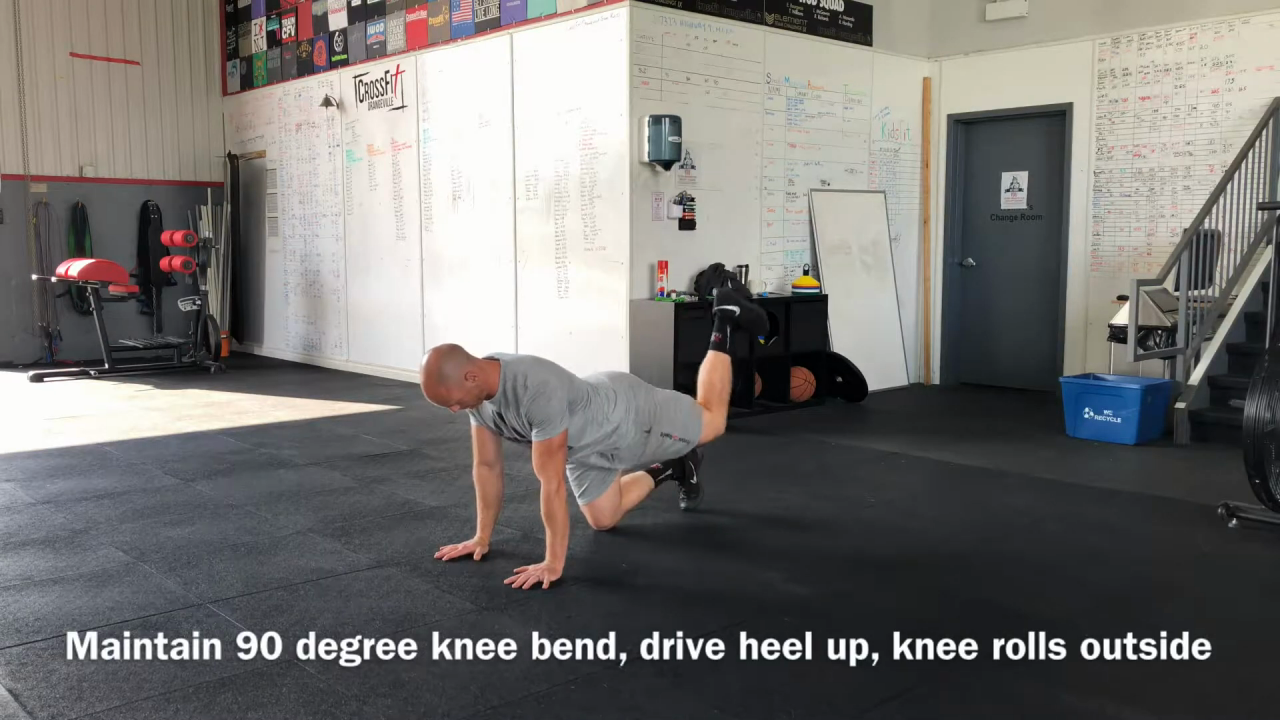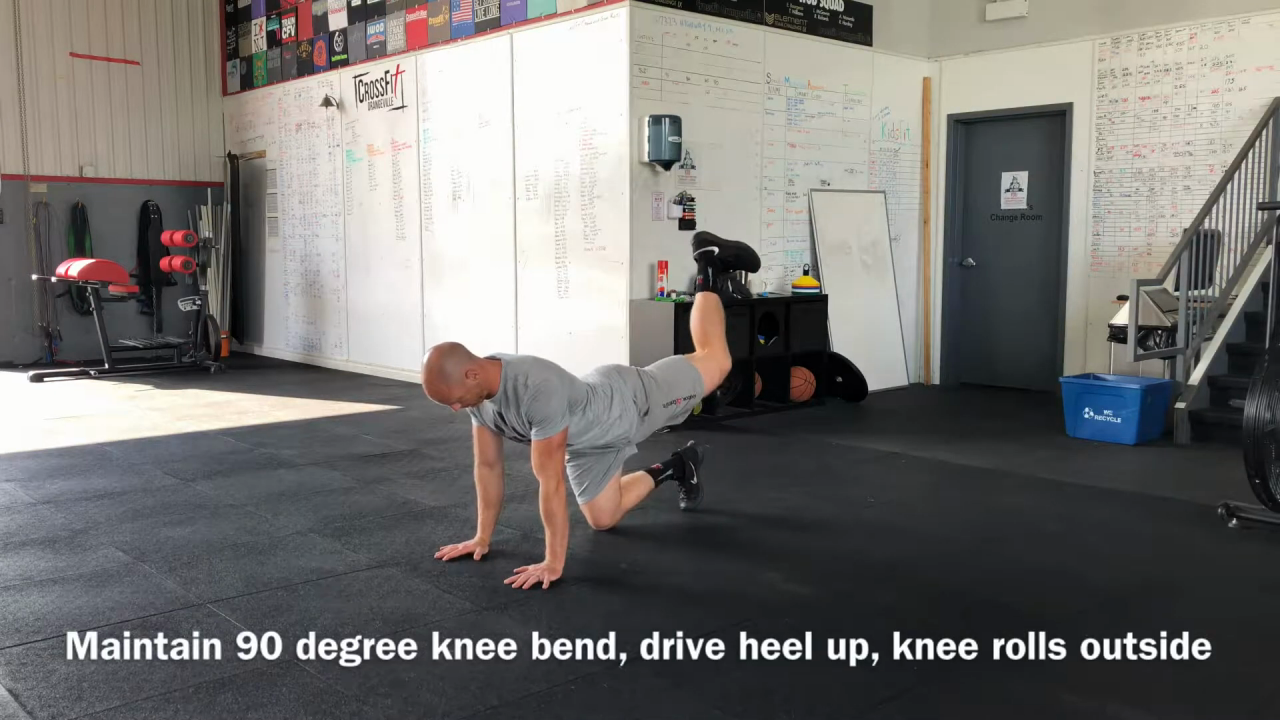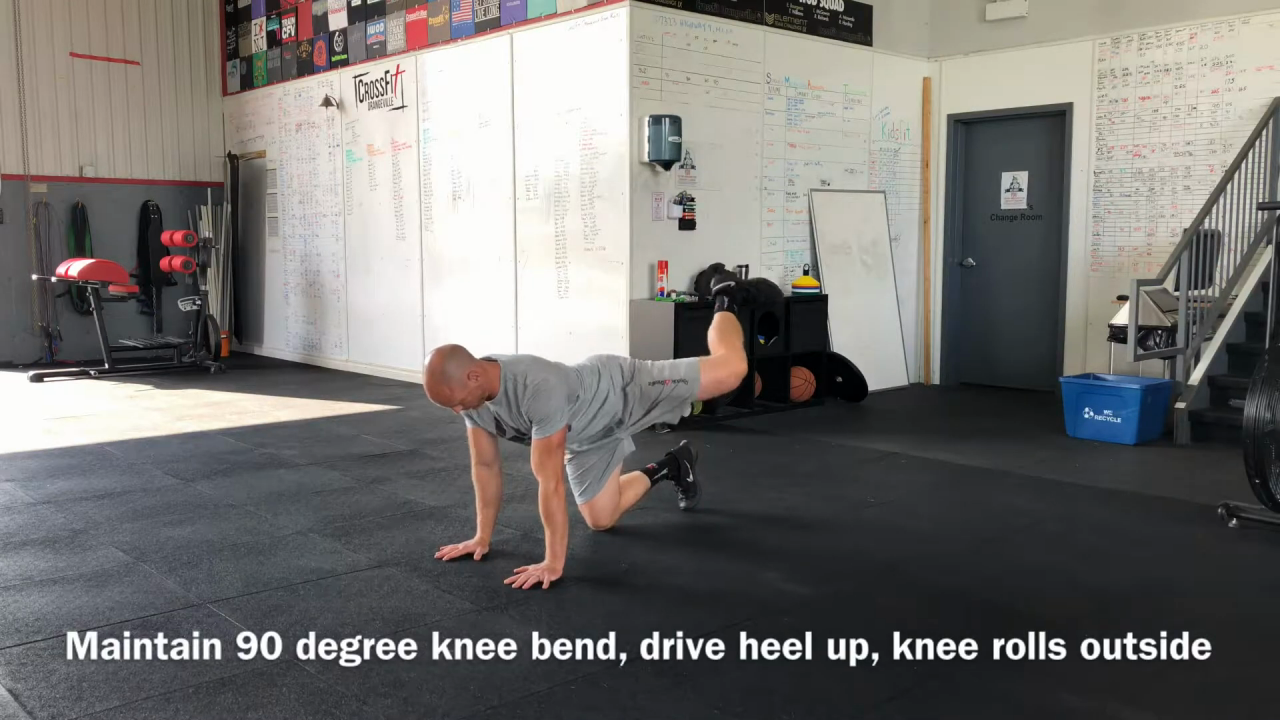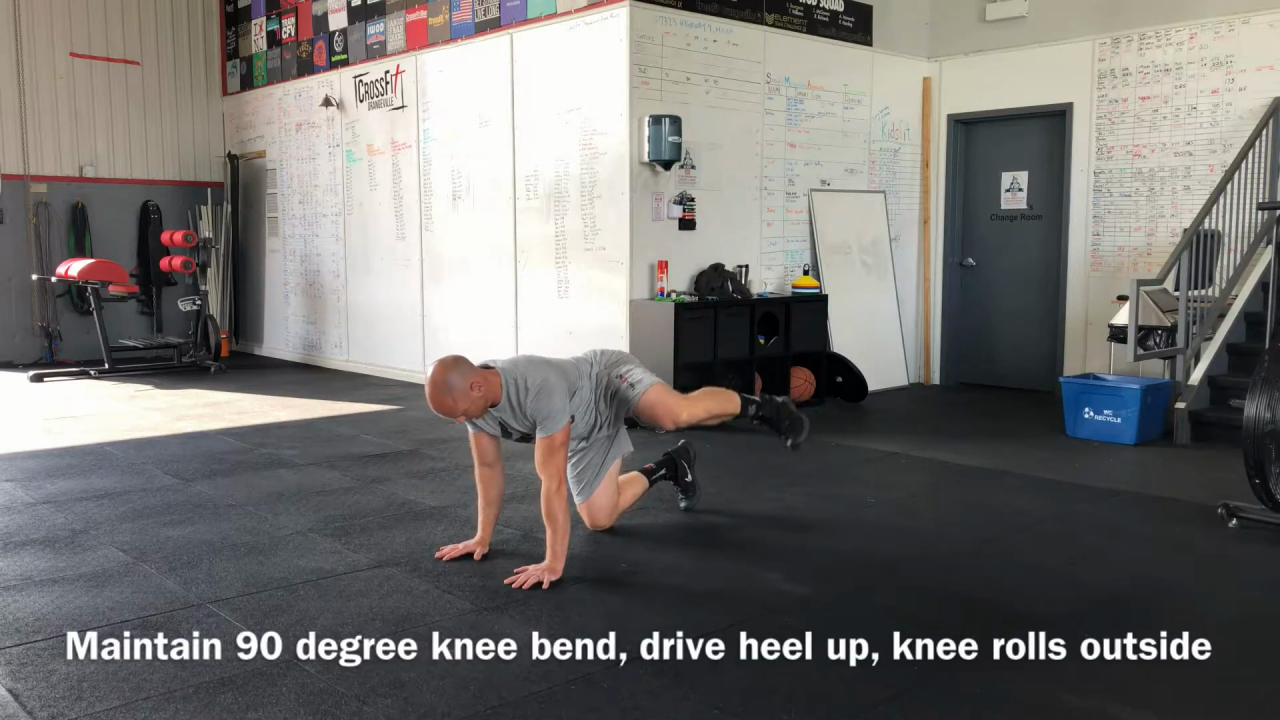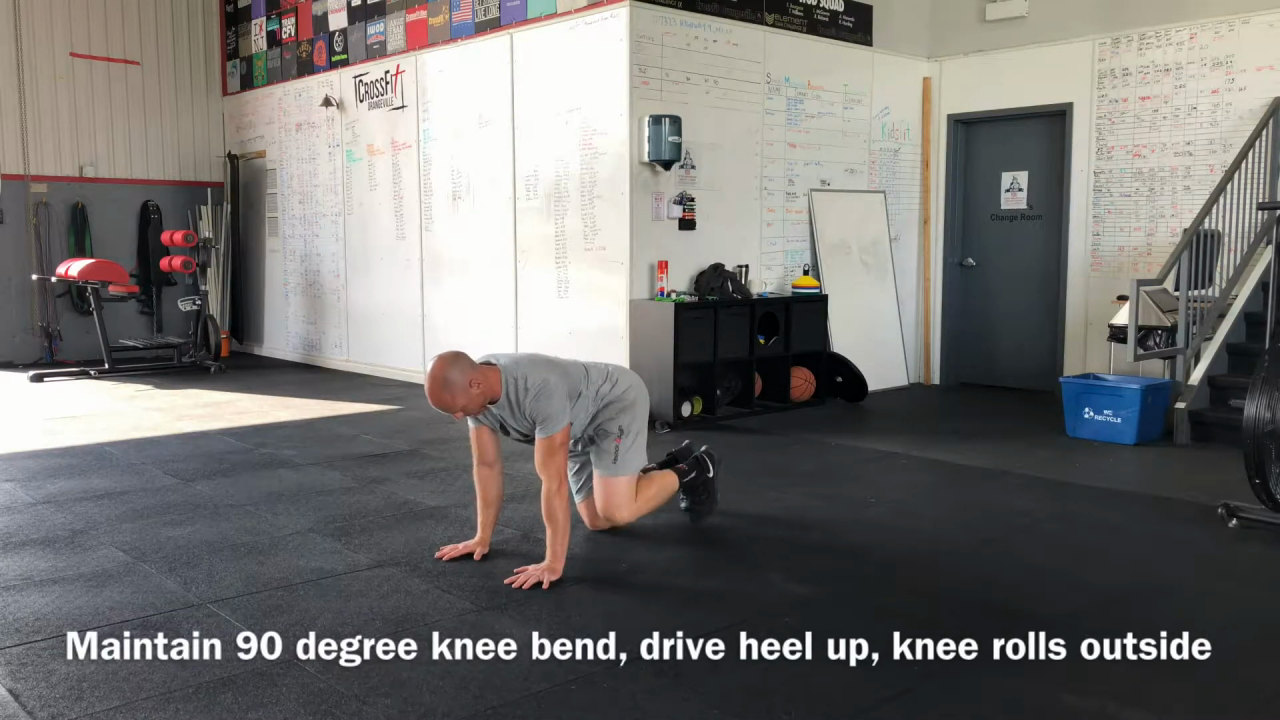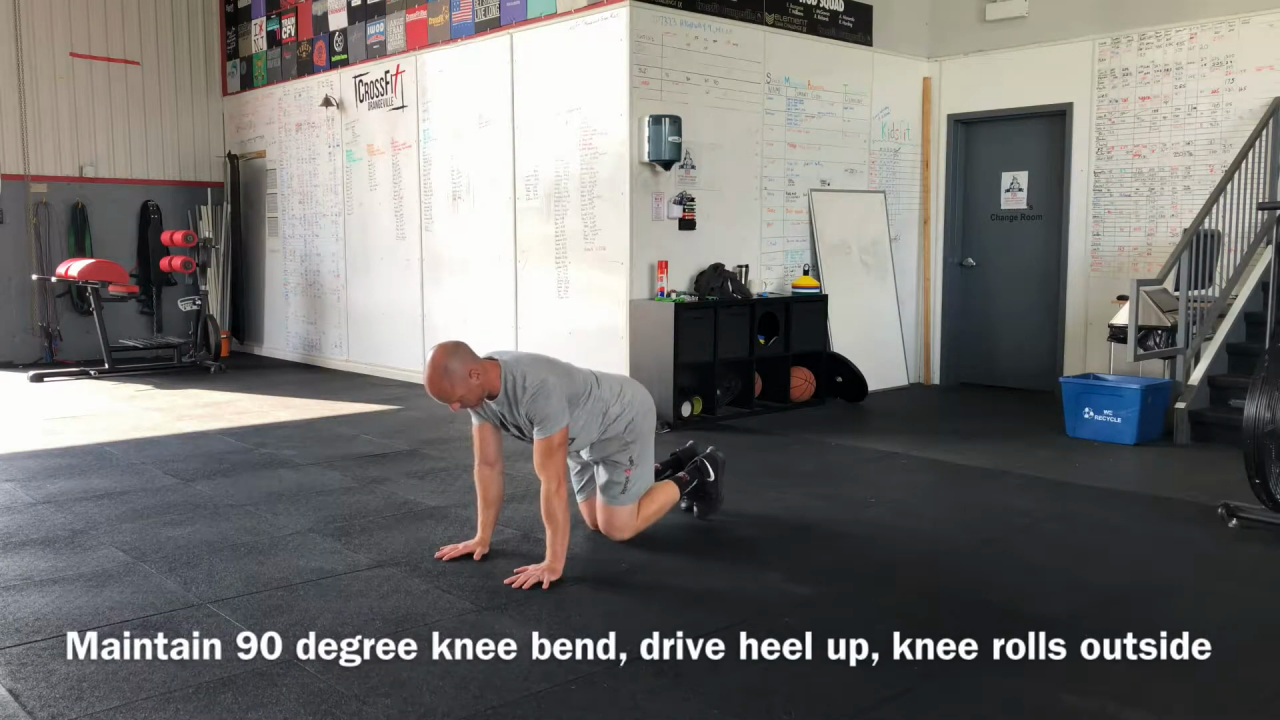
dt=0.5s
person 1, frame 1
left shoulder: (537, 390)
right shoulder: (476, 390)
left elbow: (552, 482)
right elbow: (487, 467)
left wrist: (554, 563)
right wrist: (482, 538)
left hip: (626, 416)
left knee: (711, 421)
right knee: (604, 520)
left ankle: (725, 320)
right ankle: (669, 469)
person 1, frame 2
left shoulder: (538, 389)
right shoulder: (477, 391)
left elbow: (552, 481)
right elbow: (488, 466)
left wrist: (554, 562)
right wrist: (483, 537)
left hip: (626, 404)
left knee: (715, 364)
right knee: (604, 519)
left ankle: (709, 268)
right ankle: (673, 468)
person 1, frame 3
left shoulder: (538, 389)
right shoulder: (471, 394)
left elbow: (550, 481)
right elbow: (485, 467)
left wrist: (553, 562)
right wrist: (482, 537)
left hip: (619, 389)
left knee: (731, 370)
right knee: (601, 520)
left ankle: (725, 302)
right ankle: (666, 469)
person 1, frame 4
left shoulder: (539, 390)
right shoulder: (474, 396)
left elbow: (553, 479)
right elbow: (488, 468)
left wrist: (554, 562)
right wrist: (482, 538)
right hip: (586, 429)
left knee: (676, 415)
right knee: (601, 520)
left ankle: (755, 407)
right ankle: (666, 466)
person 1, frame 5
left shoulder: (539, 390)
right shoulder: (473, 390)
left elbow: (553, 479)
right elbow: (487, 465)
left wrist: (554, 563)
right wrist: (482, 538)
left hip: (615, 399)
right hip: (582, 427)
left knee: (616, 513)
right knee: (597, 521)
left ankle: (693, 470)
right ankle: (671, 465)
person 1, frame 6
left shoulder: (536, 389)
right shoulder: (476, 387)
left elbow: (552, 481)
right elbow: (487, 465)
left wrist: (554, 563)
right wrist: (482, 537)
left hip: (623, 418)
right hip: (588, 432)
left knee: (618, 528)
right knee: (597, 522)
left ankle: (698, 474)
right ankle: (678, 464)
